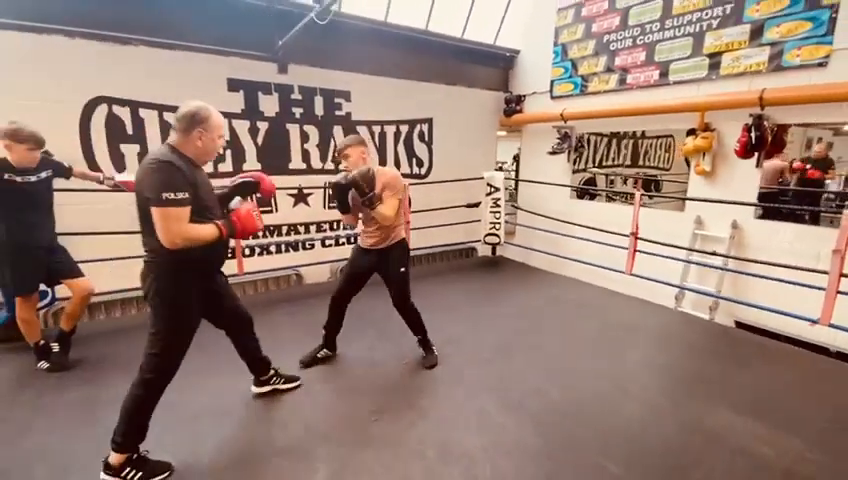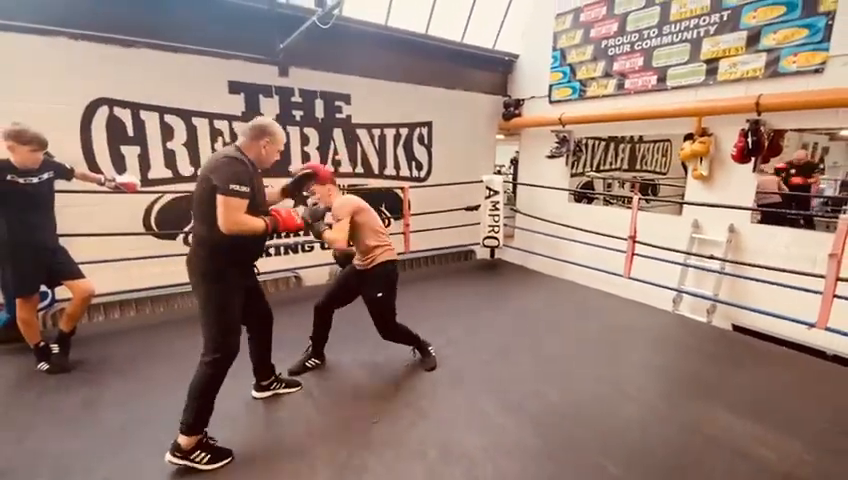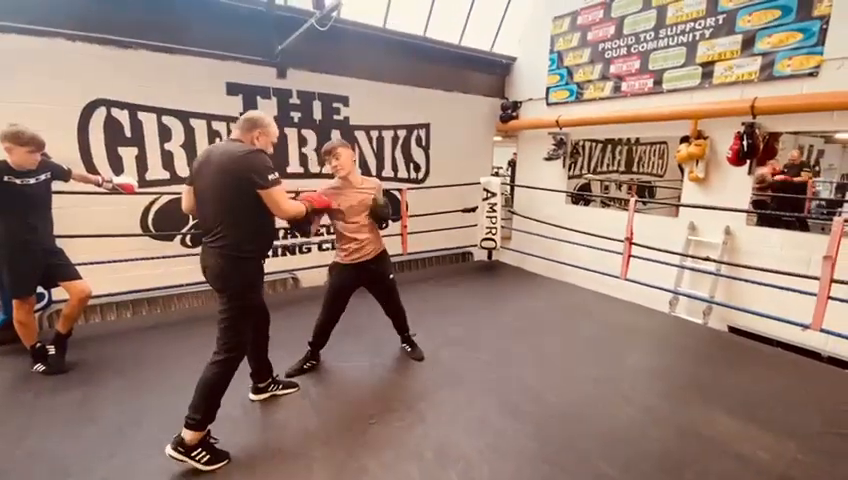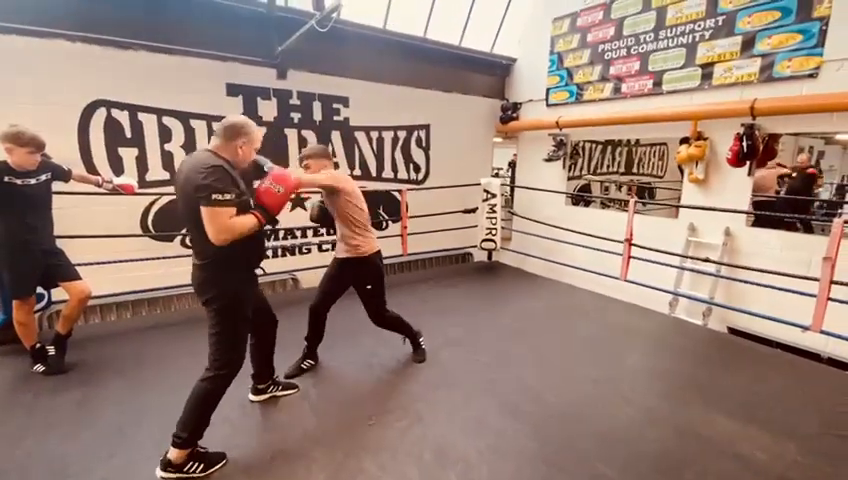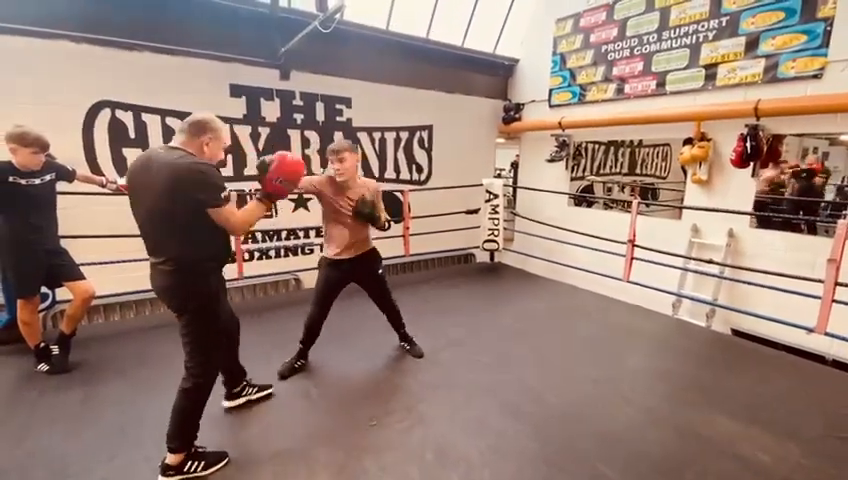
dt=0.3s
person 1, frame 1
left shoulder: (189, 165)
right shoulder: (165, 170)
right elbow: (173, 236)
left wrist: (229, 197)
right wrist: (228, 227)
left hip: (204, 274)
right hip: (174, 282)
left knee: (240, 323)
right knee: (160, 367)
left ankle: (265, 376)
person 1, frame 2
left shoulder: (244, 165)
right shoulder: (234, 167)
left elbow: (263, 199)
right elbow: (230, 223)
left wrist: (296, 184)
right wrist: (274, 222)
left hip: (236, 265)
right hip: (216, 270)
left knee: (261, 319)
right knee: (221, 350)
left ankle: (265, 380)
right ankle: (187, 441)
person 1, frame 3
left shoulder: (206, 157)
right shoulder: (252, 159)
left elbow: (189, 206)
right elbow: (285, 210)
right wrist: (312, 203)
left hip: (218, 254)
right hip: (237, 262)
left knee: (258, 319)
right knee: (231, 347)
left ankle: (263, 382)
right ankle: (189, 438)
person 1, frame 4
left shoulder: (195, 162)
right shoulder: (216, 173)
right elbow: (221, 232)
left wrist: (249, 192)
right wrist: (264, 212)
left hip: (225, 271)
right hip: (225, 276)
left knee: (265, 322)
right knee: (224, 363)
left ankle: (264, 383)
person 1, frame 5
left shoulder: (142, 163)
right shoulder: (195, 171)
right elbow: (239, 224)
right wrist: (270, 193)
left hip: (171, 271)
right hip: (194, 279)
left knee: (226, 328)
right knee: (202, 365)
left ankle: (238, 387)
person 2, frame 1
left shoulder: (47, 164)
left elbow: (76, 171)
left wrist: (106, 179)
left hip: (49, 244)
left knee: (84, 289)
right knee: (26, 301)
left ankle: (60, 343)
right ankle: (41, 351)
person 2, frame 2
left shoulder: (49, 166)
left elbow: (77, 173)
left wrist: (107, 181)
left hip: (50, 246)
left knee: (85, 290)
right knee: (26, 302)
left ankle: (60, 344)
right ankle: (42, 353)
person 2, frame 3
left shoulder: (46, 167)
left elbow: (74, 174)
left wrist: (104, 182)
left hip: (47, 247)
left knee: (82, 291)
right knee: (24, 303)
left ankle: (57, 344)
right ankle: (38, 355)
person 2, frame 4
left shoulder: (46, 167)
left elbow: (74, 175)
left wrist: (104, 182)
left hip: (47, 247)
left knee: (82, 292)
right knee: (23, 304)
left ankle: (57, 345)
right ankle: (38, 355)
person 2, frame 5
left shoulder: (51, 168)
left elbow: (78, 175)
left wrist: (105, 183)
left hip: (51, 247)
left knee: (85, 292)
right knee: (27, 303)
left ankle: (61, 344)
right ankle: (41, 354)
person 3, frame 1
left shoulder: (389, 176)
right shoulder: (354, 184)
left elbow: (387, 218)
right elbow: (349, 223)
left wrist: (367, 193)
right wrist: (341, 200)
left hip: (393, 247)
right hip: (365, 248)
left knee: (402, 303)
right knee: (339, 297)
left ankle: (426, 345)
right ankle: (327, 345)
person 3, frame 2
left shoulder: (344, 203)
right shoulder: (344, 206)
left elbow: (339, 243)
left wrist: (317, 225)
right wrist: (345, 255)
left hip: (381, 267)
right hip: (360, 267)
left knee: (386, 327)
right knee: (322, 307)
left ankle: (423, 347)
right ankle: (315, 354)
person 3, frame 3
left shoulder: (373, 185)
right shoulder: (328, 191)
left wrist: (382, 213)
left hip: (376, 259)
right hip: (345, 265)
left knee: (393, 306)
right knee: (328, 316)
left ankle: (407, 340)
right ankle: (312, 355)
person 3, frame 4
left shoulder: (333, 178)
right shoulder: (331, 187)
left elbow: (301, 180)
right wrist: (322, 213)
left hip: (365, 259)
right hip: (343, 259)
left knee: (378, 315)
right knee: (317, 307)
left ankle: (414, 338)
right ankle: (310, 355)
person 3, frame 5
left shoulder: (371, 187)
right shoulder: (324, 183)
left elbow: (382, 222)
left wrist: (372, 216)
left hip: (365, 256)
right hip: (334, 261)
left knee: (386, 302)
right knee: (317, 313)
left ankle: (405, 337)
right ankle: (301, 355)
